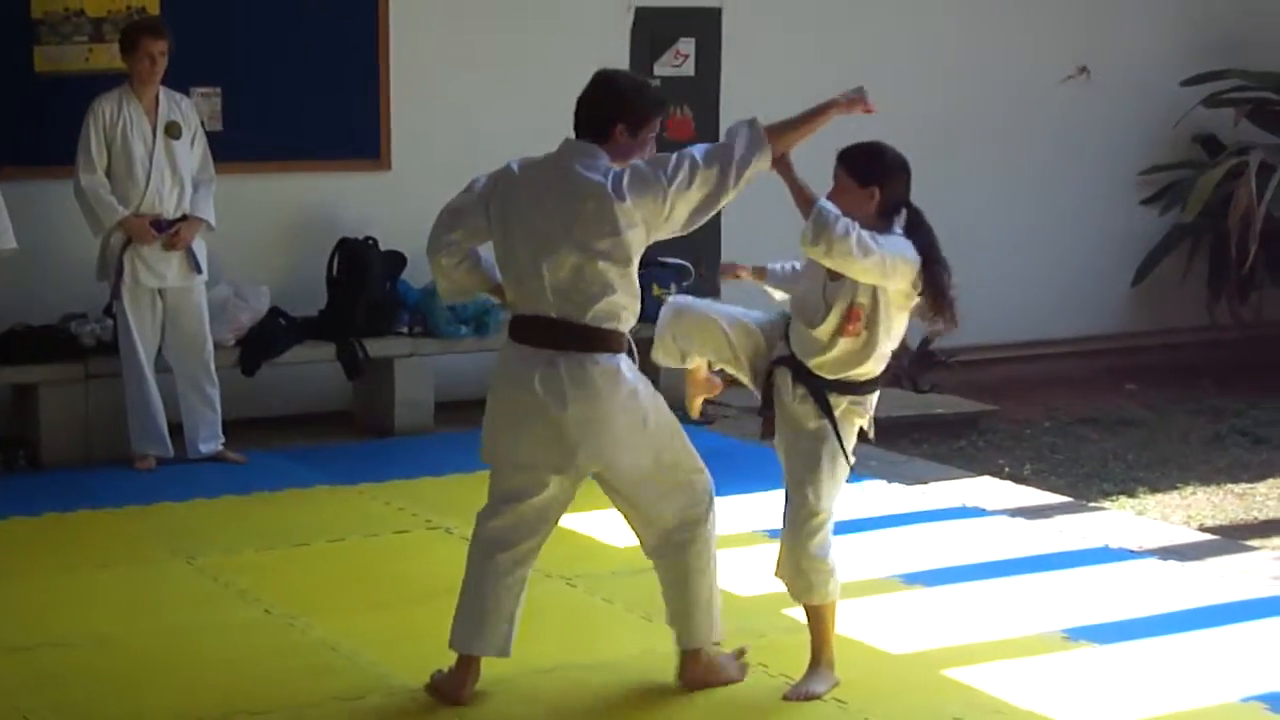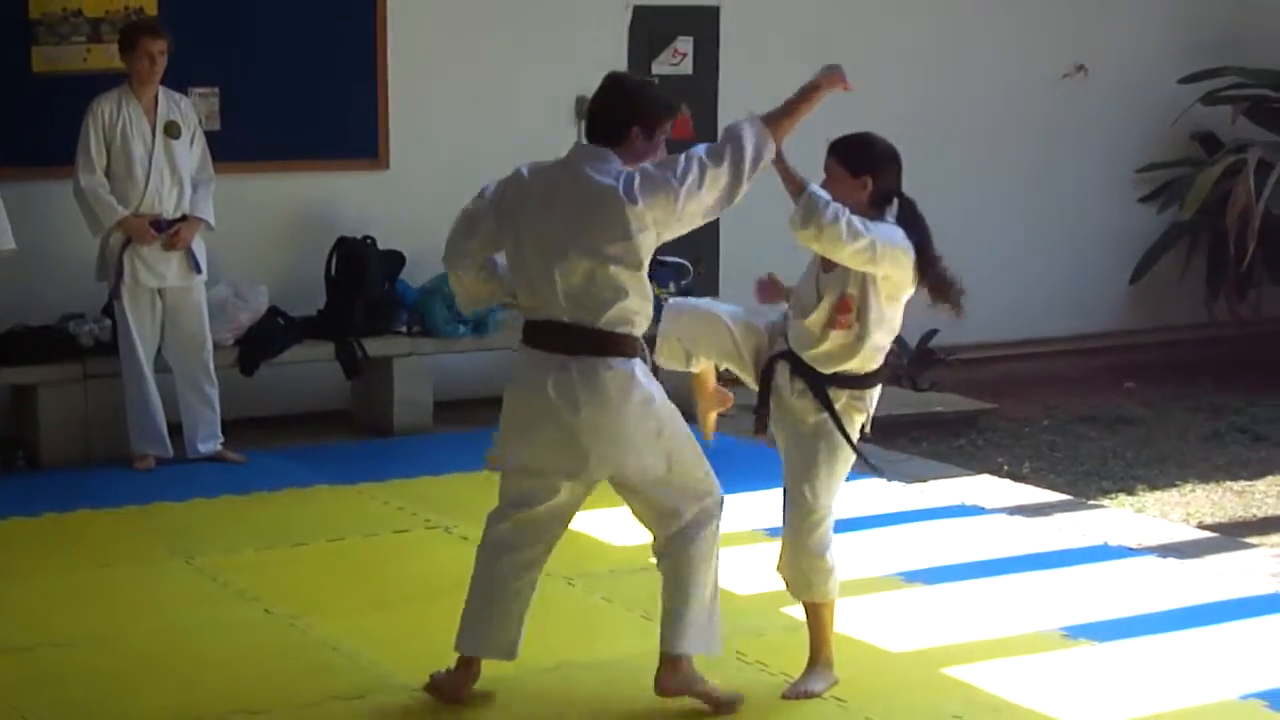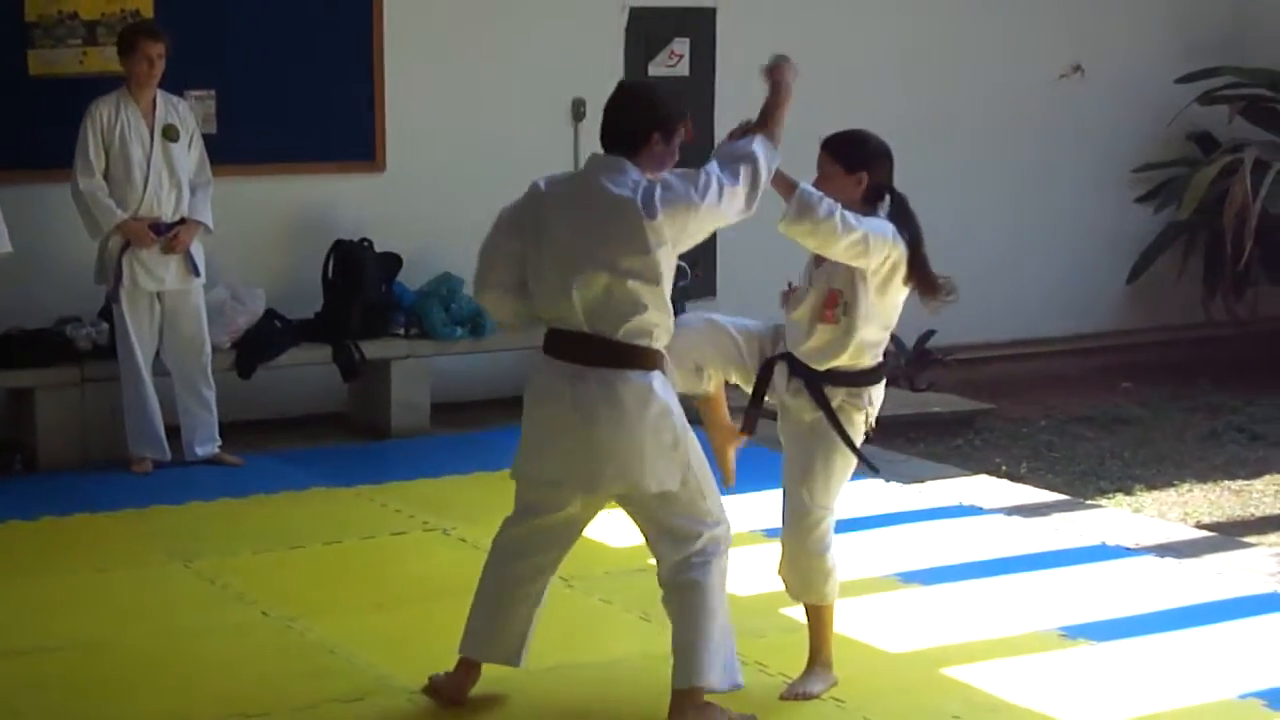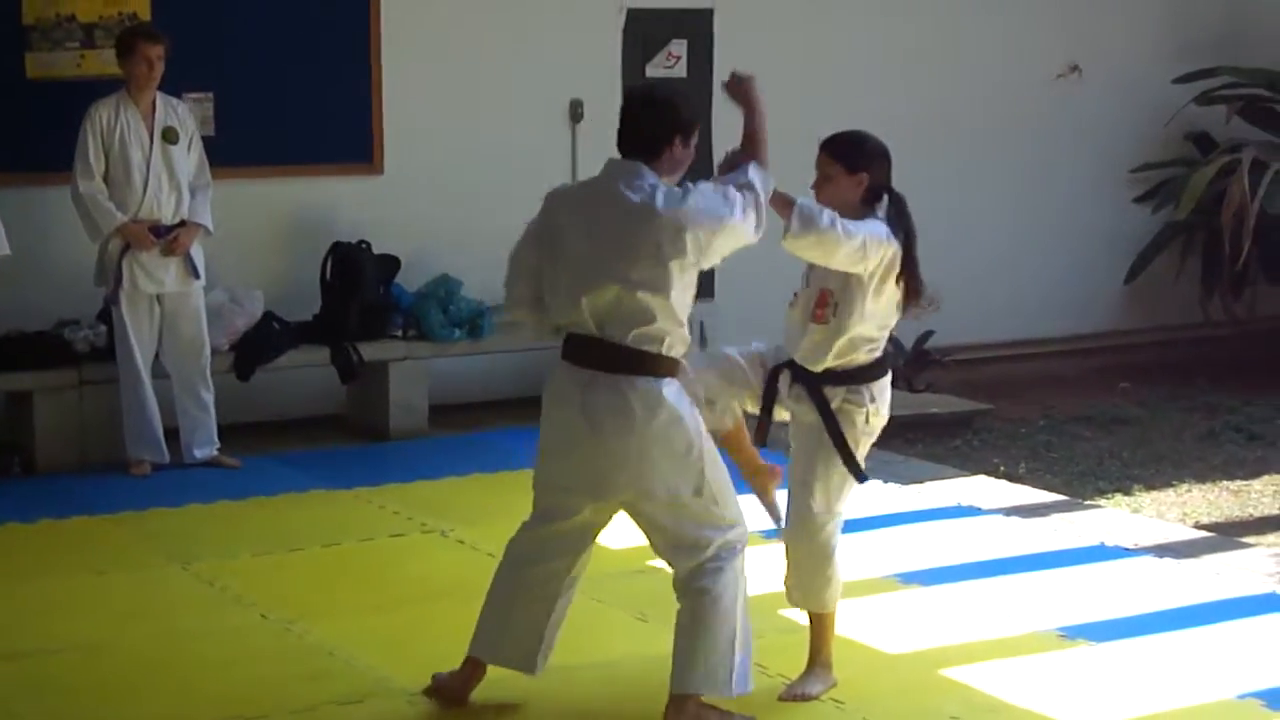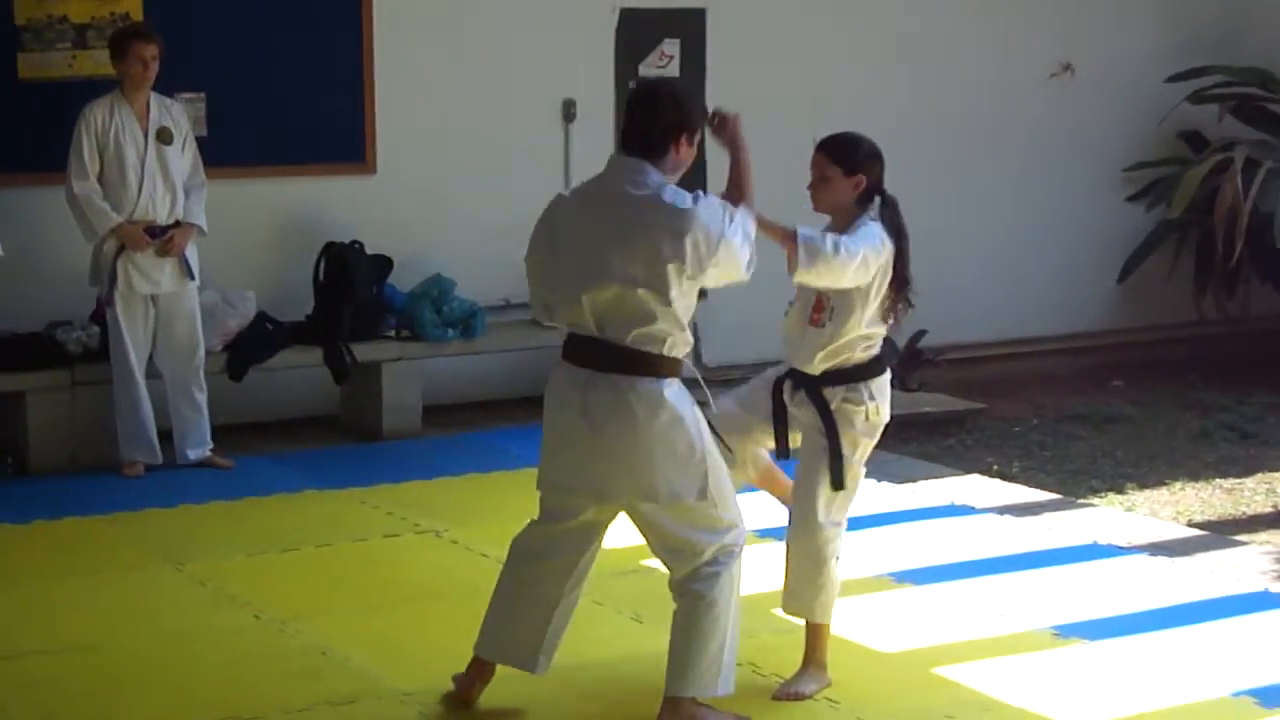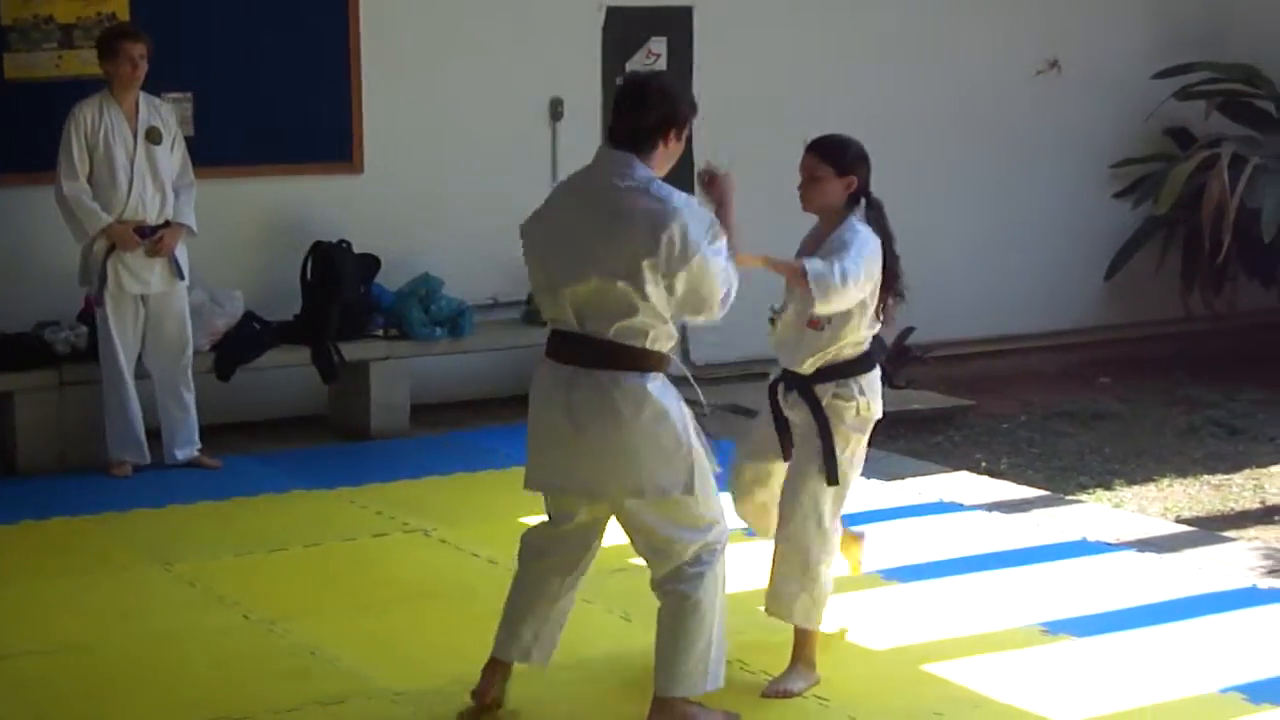
dt=0.1s
person 1, frame 1
left shoulder: (512, 179)
right shoulder: (630, 190)
left elbow: (446, 243)
right elbow: (736, 153)
left wrist: (501, 288)
right wrist: (831, 108)
left hip: (525, 372)
right hip: (597, 379)
left knee: (506, 524)
right knee: (683, 506)
left ankle: (464, 670)
right ankle: (699, 653)
person 1, frame 2
left shoulder: (525, 185)
right shoulder: (642, 192)
left elbow: (463, 255)
right elbow: (742, 149)
right wrist: (816, 88)
left hip: (540, 376)
right hip: (610, 385)
left knee: (517, 528)
right knee: (692, 511)
left ankle: (465, 672)
right ankle: (676, 665)
person 1, frame 3
left shoulder: (543, 199)
right shoulder: (662, 202)
left elbow: (495, 284)
right elbow: (751, 165)
right wrist: (781, 91)
left hip: (558, 386)
right hip: (629, 396)
left knee: (530, 535)
right knee: (699, 543)
person 1, frame 4
left shoulder: (564, 206)
right shoulder: (683, 213)
left elbow: (526, 295)
right elbow: (750, 200)
right wrist: (753, 110)
left hip: (576, 389)
right hip: (644, 403)
left knee: (547, 540)
right knee: (715, 546)
person 1, frame 5
left shoulder: (569, 207)
right shoulder: (688, 215)
left elbow: (547, 298)
right elbow: (737, 252)
right wrist: (738, 154)
left hip: (575, 387)
right hip: (645, 403)
left knee: (552, 538)
right knee: (710, 548)
person 1, frame 6
left shoulder: (560, 199)
right shoulder: (670, 211)
right elbow: (711, 300)
right wrist: (720, 215)
left hip: (559, 383)
right hip: (630, 398)
left knee: (559, 540)
right knee: (693, 549)
person 2, frame 1
left shoulder: (901, 260)
right shoulder: (850, 240)
left elbow: (830, 240)
left wrist: (785, 172)
right wrist: (760, 271)
left hip: (829, 406)
right hip: (780, 352)
left knee: (807, 529)
right knee: (682, 317)
left ankle: (823, 663)
right ankle: (701, 387)
person 2, frame 2
left shoulder: (894, 249)
right shoulder: (850, 233)
left elbow: (823, 226)
left wrist: (779, 161)
right wrist: (785, 291)
left hip: (831, 400)
right hip: (781, 352)
left knee: (807, 525)
right knee: (685, 319)
left ankle: (822, 661)
right ankle: (709, 397)
person 2, frame 3
left shoulder: (882, 239)
right shoulder: (849, 230)
left elbow: (814, 218)
right wrist: (803, 299)
left hip: (839, 399)
right hip: (789, 360)
left knee: (806, 521)
right knee: (694, 336)
left ankle: (821, 662)
right ankle: (721, 426)
person 2, frame 4
left shoulder: (876, 241)
right shoulder: (847, 233)
left elbow: (816, 232)
right wrist: (807, 305)
left hip: (845, 399)
right hip: (797, 371)
left knee: (811, 525)
right knee: (709, 377)
left ankle: (821, 664)
right ankle: (754, 466)
person 2, frame 5
left shoulder: (868, 240)
right shoulder: (837, 233)
left elbow: (819, 260)
left wrist: (753, 217)
right wrist: (796, 322)
left hip: (848, 401)
right hip: (803, 383)
left knee: (813, 524)
right knee: (725, 424)
left ankle: (815, 663)
right ankle: (788, 492)
person 2, frame 6
left shoulder: (859, 244)
right shoulder: (821, 236)
left elbow: (831, 288)
left wrist: (760, 259)
right wrist: (784, 319)
left hip: (839, 397)
right hip: (796, 384)
left knee: (804, 524)
right knee: (751, 491)
left ankle: (804, 660)
right ankle: (843, 541)
person 3, frame 1
left shoulder: (183, 108)
right shoulder: (105, 109)
left elbow: (204, 176)
right elbow: (88, 179)
left wrist: (195, 222)
right wrist: (124, 221)
left hip: (183, 248)
right hip: (132, 249)
left knee: (195, 348)
right knee: (138, 353)
left ankle: (208, 440)
right ankle: (148, 444)
person 3, frame 2
left shoulder: (182, 107)
right shoulder: (104, 109)
left elbow: (203, 175)
right elbow: (87, 179)
left wrist: (195, 221)
right wrist: (123, 221)
left hip: (182, 247)
right hip: (132, 248)
left knee: (195, 348)
right knee: (137, 353)
left ankle: (207, 440)
right ankle: (147, 444)
person 3, frame 3
left shoulder: (180, 111)
right shoulder: (103, 112)
left elbow: (201, 178)
right elbow: (86, 183)
left wrist: (194, 225)
right wrist: (122, 224)
left hip: (181, 251)
right hip: (130, 252)
left knee: (193, 352)
right knee: (136, 356)
left ankle: (205, 442)
right ankle: (145, 447)
person 3, frame 4
left shoulder: (180, 113)
right shoulder: (103, 115)
left elbow: (201, 180)
right elbow: (86, 185)
left wrist: (194, 227)
right wrist: (122, 227)
left hip: (181, 253)
right hip: (130, 254)
left knee: (192, 354)
right knee: (135, 358)
left ankle: (203, 445)
right ankle: (143, 450)
person 3, frame 5
left shoulder: (173, 113)
right shoulder: (97, 115)
left elbow: (195, 180)
right elbow: (80, 187)
left wrist: (189, 227)
right wrist: (118, 227)
left hip: (175, 253)
right hip: (125, 255)
left knee: (186, 355)
right knee: (129, 359)
left ankle: (197, 446)
right ankle: (136, 451)
person 3, frame 6
left shoulder: (162, 113)
right shoulder: (86, 115)
left elbow: (184, 180)
right elbow: (70, 187)
left wrist: (179, 226)
right wrist: (108, 228)
left hip: (165, 253)
right hip: (115, 255)
left knee: (175, 355)
right knee: (118, 359)
left ankle: (185, 446)
right ankle: (124, 451)
